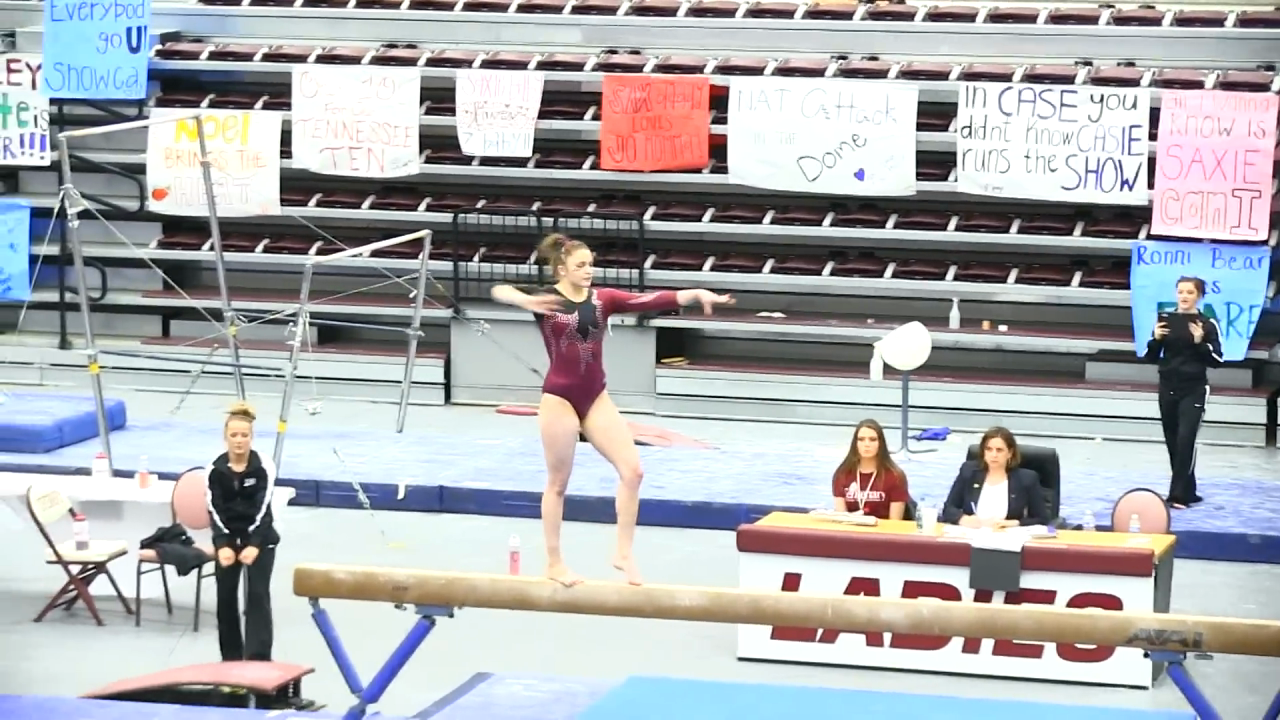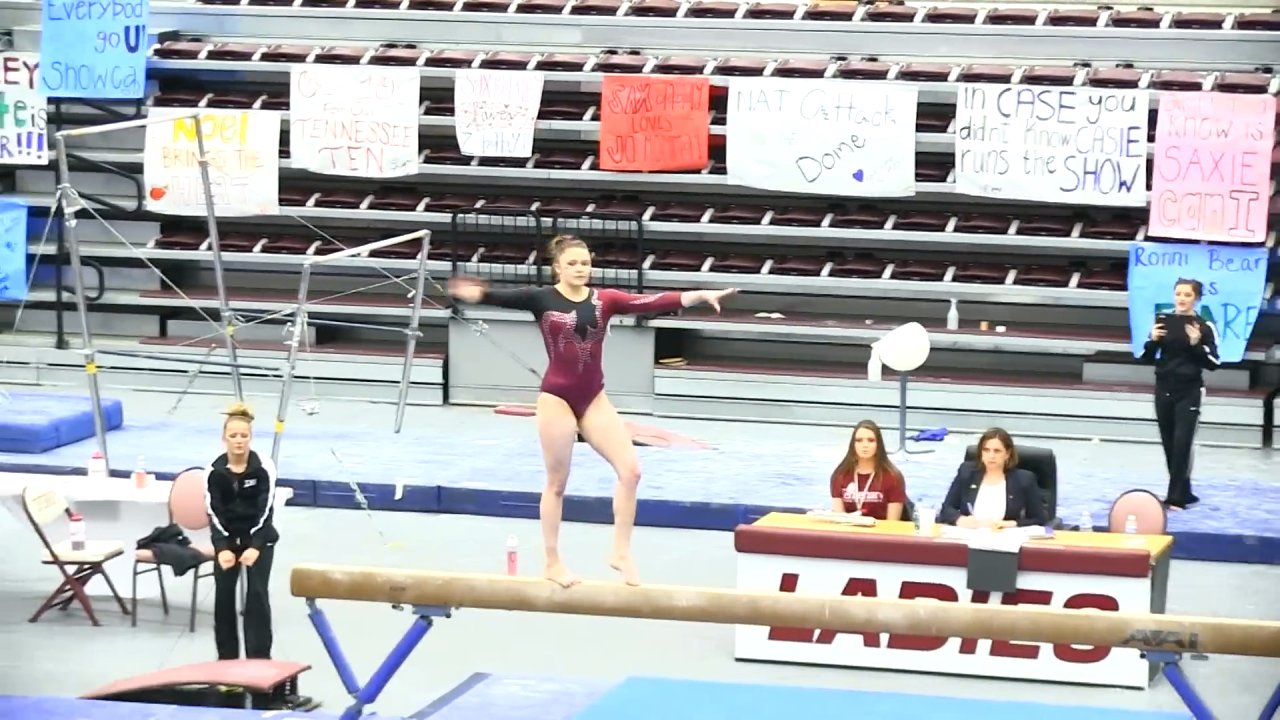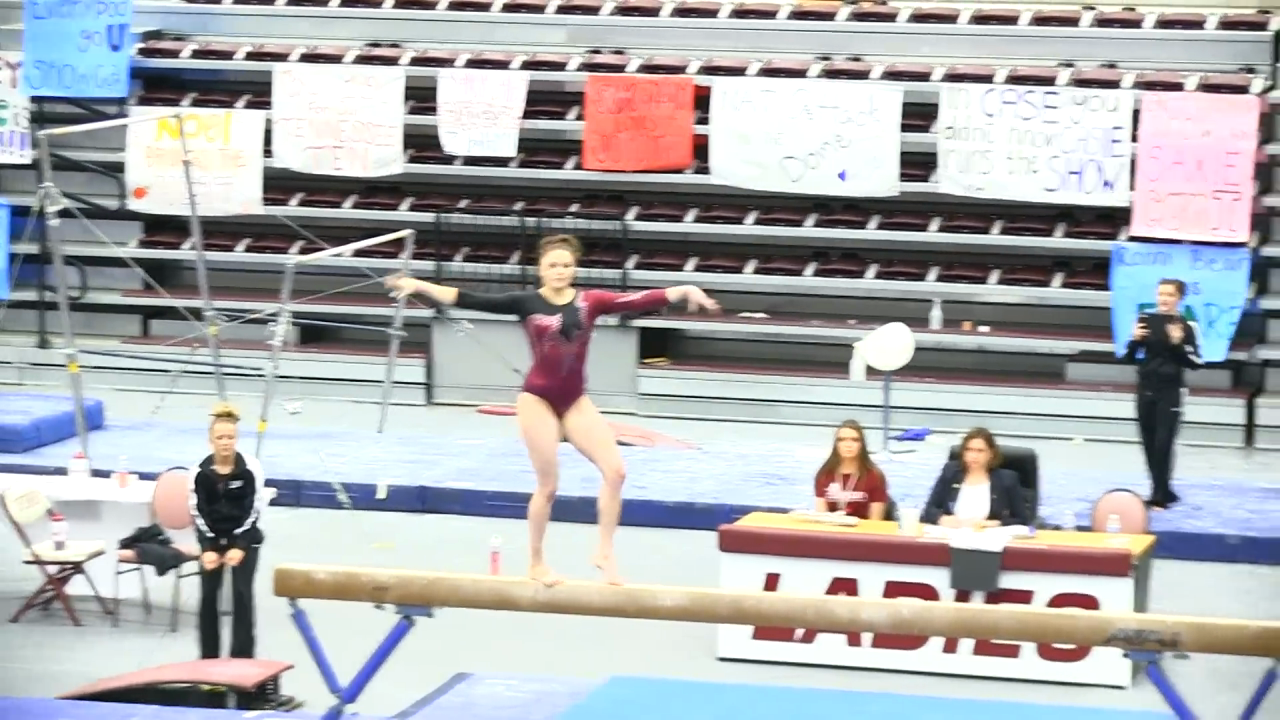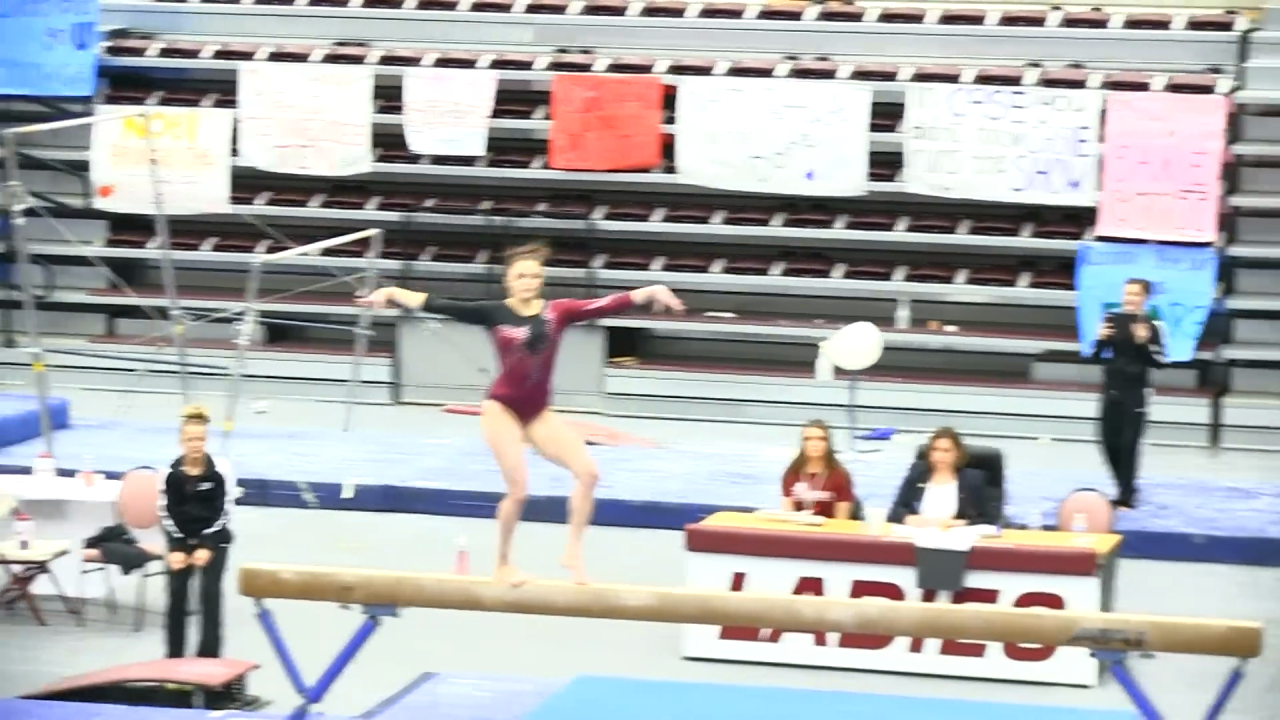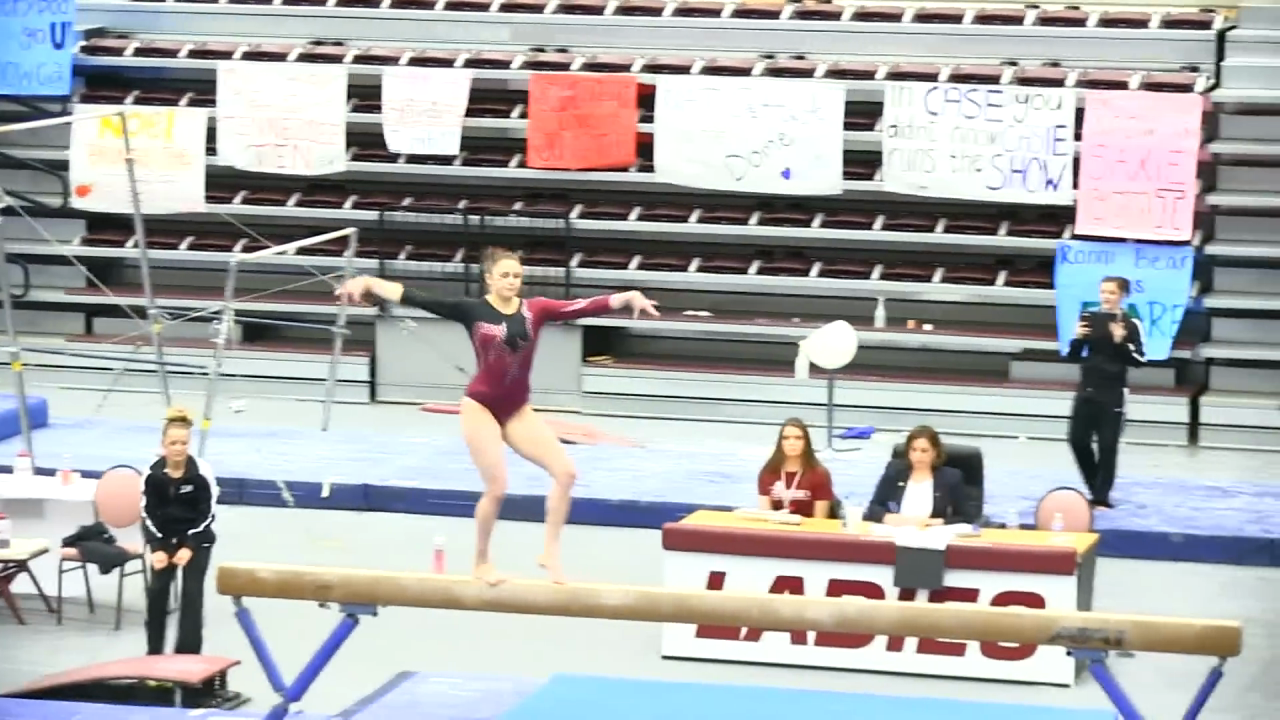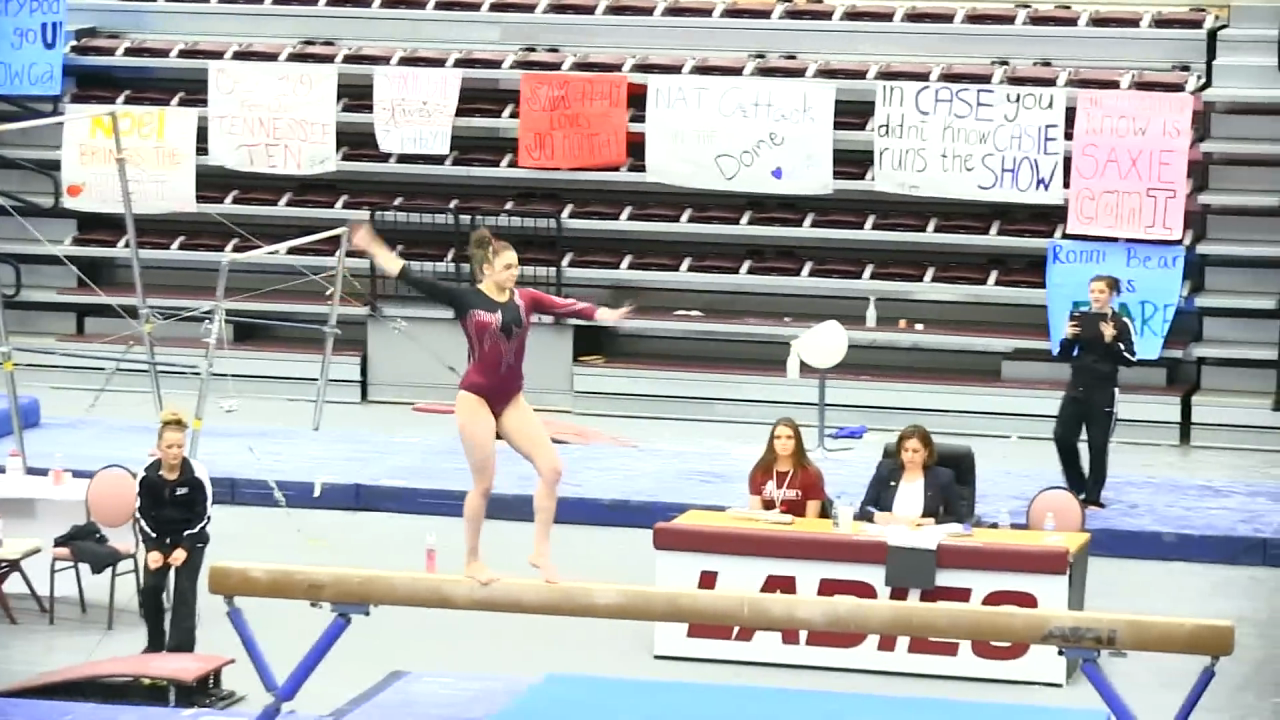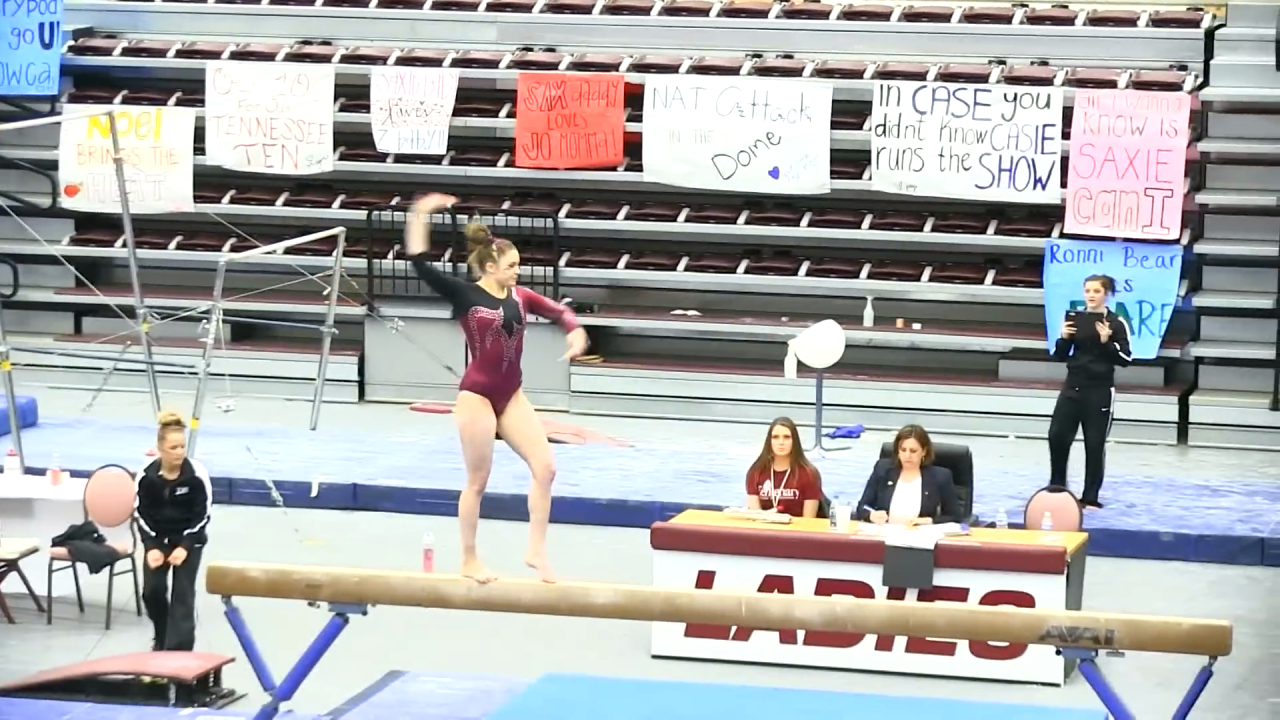
dt=0.1s
person 1, frame 1
left shoulder: (601, 298)
right shoulder: (546, 298)
left elbow: (649, 302)
right elbow: (502, 291)
left wrist: (696, 294)
right wrist: (524, 300)
left hip: (596, 397)
right hip: (560, 398)
left knee: (632, 471)
right knee: (558, 483)
left ankle: (623, 554)
right ankle: (554, 562)
person 1, frame 2
left shoulder: (604, 299)
right shoulder: (542, 299)
left elbow: (656, 303)
right elbow: (494, 295)
left wrist: (705, 294)
right wrist: (466, 290)
left hip: (593, 397)
right hip: (557, 397)
left knee: (630, 471)
right knee: (557, 483)
left ankle: (621, 553)
right ankle: (552, 562)
person 1, frame 3
left shoulder: (590, 301)
right shoulder: (523, 301)
left elbow: (640, 301)
right elbow: (466, 298)
left wrist: (685, 290)
right wrist: (420, 286)
left hip: (575, 400)
right hip: (538, 399)
left knee: (615, 471)
right knee: (548, 486)
left ankle: (605, 553)
right ankle: (537, 562)
person 1, frame 4
left shoulder: (557, 311)
right shoulder: (494, 313)
left elbow: (606, 306)
right elbow: (437, 305)
left wrist: (651, 292)
right wrist: (391, 295)
left hip: (540, 412)
right hip: (502, 409)
left knee: (587, 473)
right knee: (518, 489)
left ankle: (573, 554)
right ankle: (503, 564)
person 1, frame 5
left shoulder: (535, 310)
right shoulder: (472, 310)
left elbow: (584, 307)
right elbow: (415, 298)
left wrist: (628, 296)
right wrist: (368, 283)
left hip: (518, 409)
right hip: (481, 408)
left knee: (565, 472)
right knee: (497, 488)
left ankle: (550, 553)
right ankle: (481, 562)
person 1, frame 6
left shoulder: (524, 298)
right shoulder: (465, 298)
left elbow: (567, 307)
right elbow: (410, 277)
left wrist: (602, 313)
right wrist: (372, 246)
left hip: (513, 401)
right hip: (476, 399)
left knee: (551, 470)
right knee: (483, 483)
left ankle: (541, 553)
right ankle: (472, 561)
person 1, frame 7
left shoulder: (519, 296)
right shoulder: (464, 295)
left elbow: (558, 312)
right elbow: (419, 262)
left wrist: (575, 333)
right wrist: (421, 214)
left hip: (511, 397)
right hip: (477, 396)
left knee: (545, 469)
right knee: (478, 481)
left ankle: (537, 551)
right ankle: (469, 559)
person 2, frame 1
left shoulder: (264, 466)
right shoulder: (216, 469)
left elbow: (263, 509)
right elbow: (215, 510)
left wrist: (254, 544)
right wrist: (222, 545)
left hip: (260, 539)
right hip: (228, 538)
left knee: (258, 595)
right knee: (226, 596)
left ankle: (258, 657)
right ankle: (231, 656)
person 2, frame 2
left shoulder: (263, 466)
right shoulder: (215, 470)
left elbow: (265, 509)
right elbow: (214, 511)
left wrist: (255, 546)
right wrist: (222, 547)
left hip: (259, 537)
right hip: (227, 538)
left knee: (257, 594)
right knee: (223, 595)
left ankle: (259, 657)
right ankle: (227, 656)
person 2, frame 3
left shoulder: (250, 468)
right shoulder: (201, 471)
left elbow: (253, 510)
right elbow: (199, 512)
left wrist: (240, 547)
right wrist: (207, 548)
left hip: (245, 538)
right hip: (213, 538)
left knee: (241, 594)
right knee: (208, 594)
left ankle: (242, 656)
right ankle: (209, 656)
person 2, frame 4
left shoulder: (219, 470)
right shoulder: (171, 473)
left elbow: (223, 511)
right elbow: (167, 513)
left wrist: (207, 547)
right wrist: (175, 548)
left hip: (214, 539)
right hip: (182, 538)
left knee: (210, 594)
right knee: (176, 592)
left ankle: (208, 654)
right ankle: (174, 654)
person 2, frame 5
left shoulder: (202, 472)
right shoulder: (153, 474)
left elbow: (207, 514)
right elbow: (148, 514)
left wrist: (189, 547)
right wrist: (157, 548)
left hip: (196, 539)
right hip: (164, 537)
left knee: (191, 593)
right knee: (157, 590)
left ankle: (187, 653)
right ankle: (154, 651)
person 2, frame 6
left shoulder: (197, 474)
right shoulder: (147, 476)
left elbow: (203, 515)
right elbow: (143, 514)
left wrist: (184, 548)
right wrist: (152, 548)
left hip: (190, 539)
right hip: (158, 538)
left knee: (184, 594)
right knee: (150, 589)
left ankle: (179, 651)
right ankle: (156, 641)
person 2, frame 7
left shoulder: (197, 474)
right shoulder: (147, 476)
left elbow: (202, 515)
right elbow: (142, 514)
left wrist: (184, 547)
right wrist: (151, 547)
left hip: (188, 539)
right hip: (157, 538)
left knee: (183, 593)
right knee: (152, 590)
left ankle: (178, 650)
right ankle: (162, 637)
person 3, frame 1
left shoulder: (1207, 324)
right shoulder: (1166, 320)
left elbow: (1217, 360)
right elbow: (1151, 358)
left wrist: (1199, 343)
right wrist: (1156, 339)
left hip: (1193, 390)
right hip: (1167, 388)
left knee: (1185, 440)
right knee: (1173, 442)
left ankle: (1179, 494)
right ankle: (1187, 491)
person 3, frame 2
left shoulder: (1204, 327)
right shoulder: (1163, 321)
left elbow: (1213, 363)
right elbow: (1147, 358)
left wrist: (1196, 344)
right wrist: (1152, 341)
left hip: (1189, 392)
right hip: (1163, 390)
left knee: (1181, 443)
right knee: (1169, 444)
left ankle: (1176, 497)
right ankle: (1183, 492)
person 3, frame 3
left shoulder: (1186, 327)
right shoulder: (1145, 321)
left elbow: (1195, 362)
right elbow: (1130, 357)
left wrist: (1178, 344)
right wrist: (1135, 340)
left hip: (1170, 391)
right hip: (1146, 389)
left knee: (1163, 444)
right knee: (1150, 443)
left ankle: (1158, 497)
right ankle: (1163, 490)
person 3, frame 4
left shoulder: (1152, 326)
right shoulder: (1112, 321)
left elbow: (1159, 361)
right elbow: (1097, 356)
left wrist: (1143, 343)
right wrist: (1101, 339)
left hip: (1135, 391)
right hip: (1111, 388)
left knee: (1128, 444)
right knee: (1110, 442)
left ankle: (1125, 496)
right ankle: (1127, 487)
person 3, frame 5
left shoulder: (1130, 324)
right shoulder: (1089, 319)
left elbow: (1138, 360)
right elbow: (1074, 355)
left wrist: (1120, 342)
right wrist: (1077, 338)
left hip: (1113, 390)
right hip: (1087, 387)
left knee: (1107, 444)
right knee: (1077, 438)
left ankle: (1101, 496)
right ankle: (1096, 486)
person 3, frame 6
left shoulder: (1121, 324)
right shoulder: (1079, 319)
left elbow: (1129, 359)
right elbow: (1064, 356)
left wrist: (1111, 342)
right wrist: (1068, 338)
left hip: (1104, 390)
right hip: (1076, 387)
left knee: (1098, 444)
right knee: (1063, 437)
left ankle: (1093, 496)
right ankle: (1077, 483)
person 3, frame 7
left shoulder: (1117, 323)
right shoulder: (1075, 319)
left elbow: (1125, 359)
right elbow: (1060, 356)
left wrist: (1106, 342)
right wrist: (1064, 338)
left hip: (1100, 390)
right hip: (1072, 386)
left knee: (1095, 444)
right knee: (1057, 436)
left ankle: (1090, 496)
right ankle: (1057, 485)
